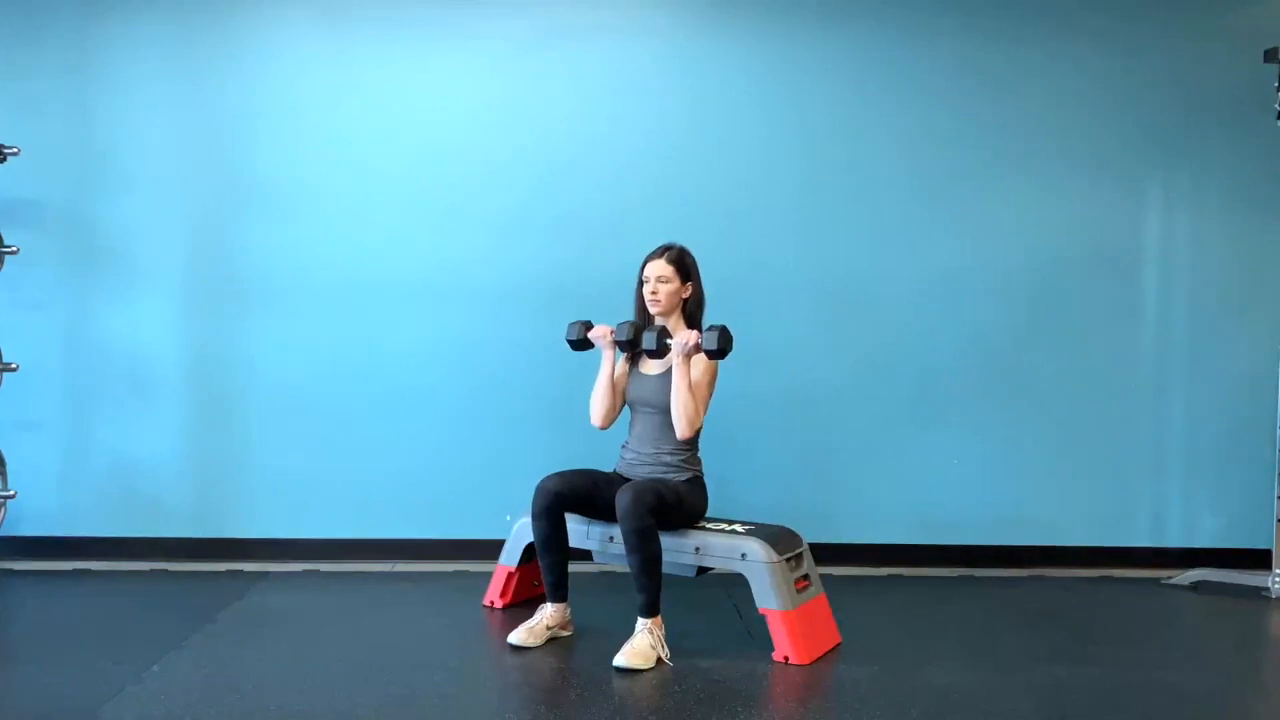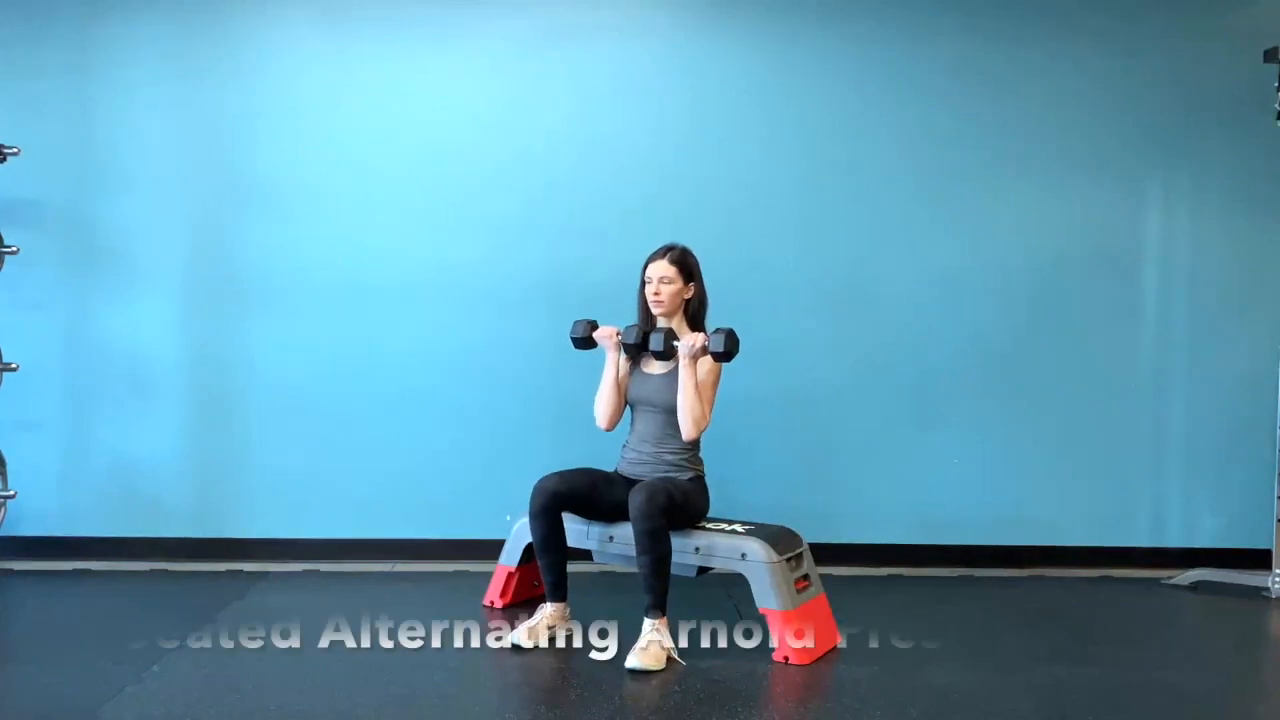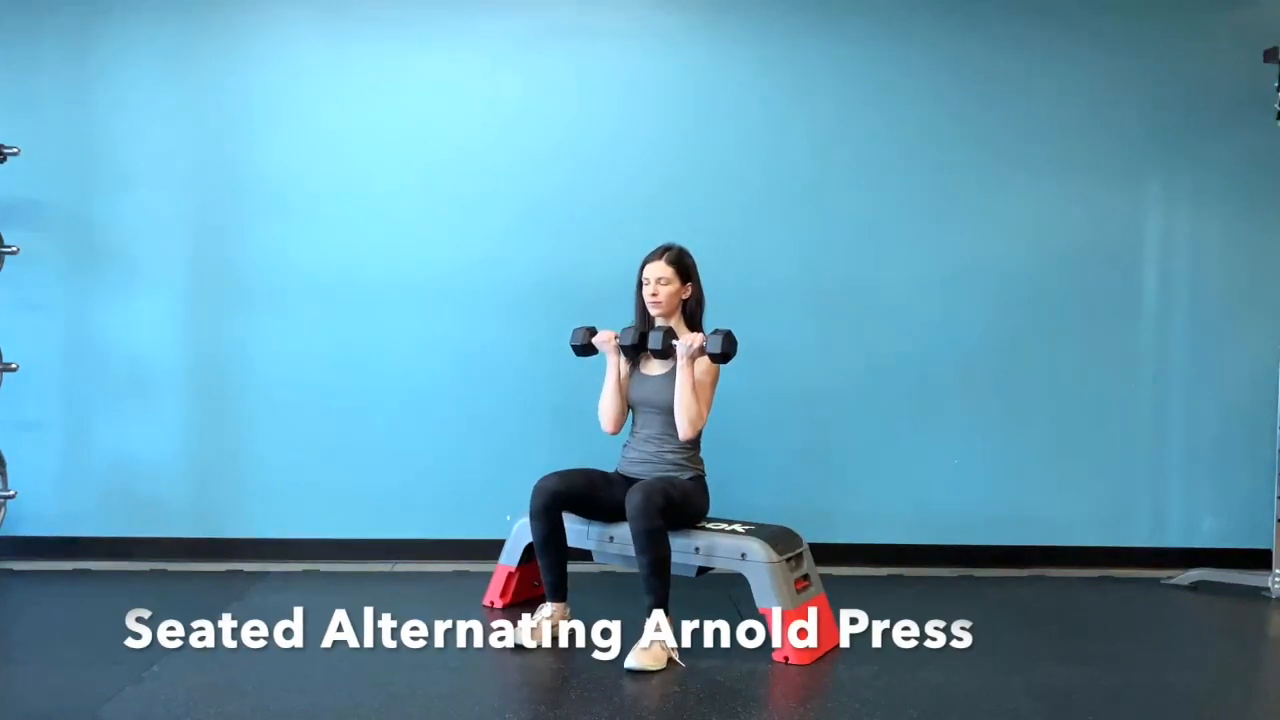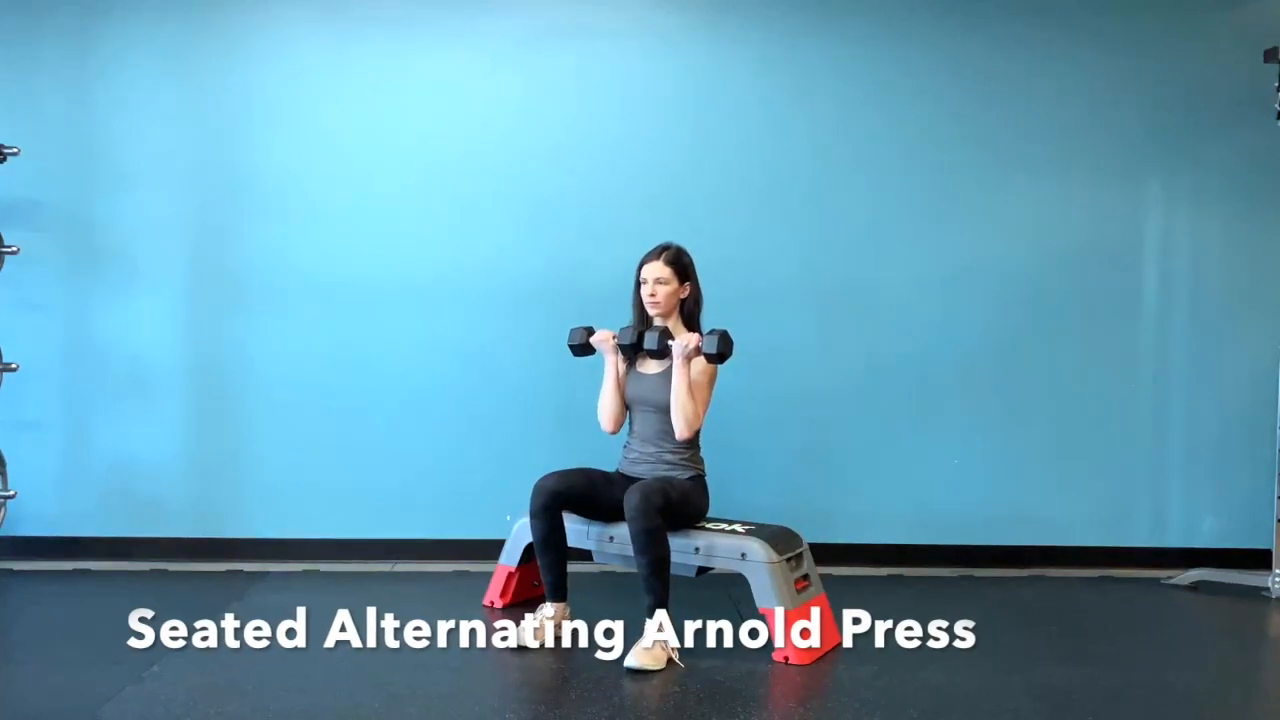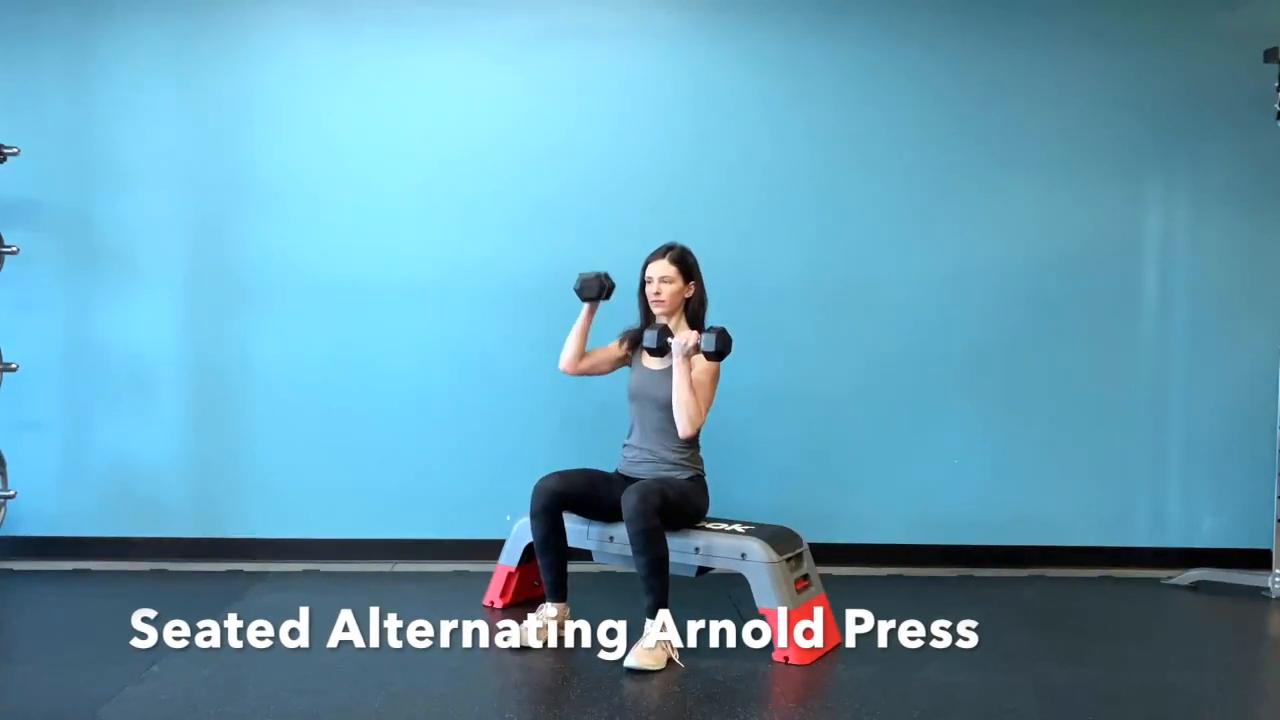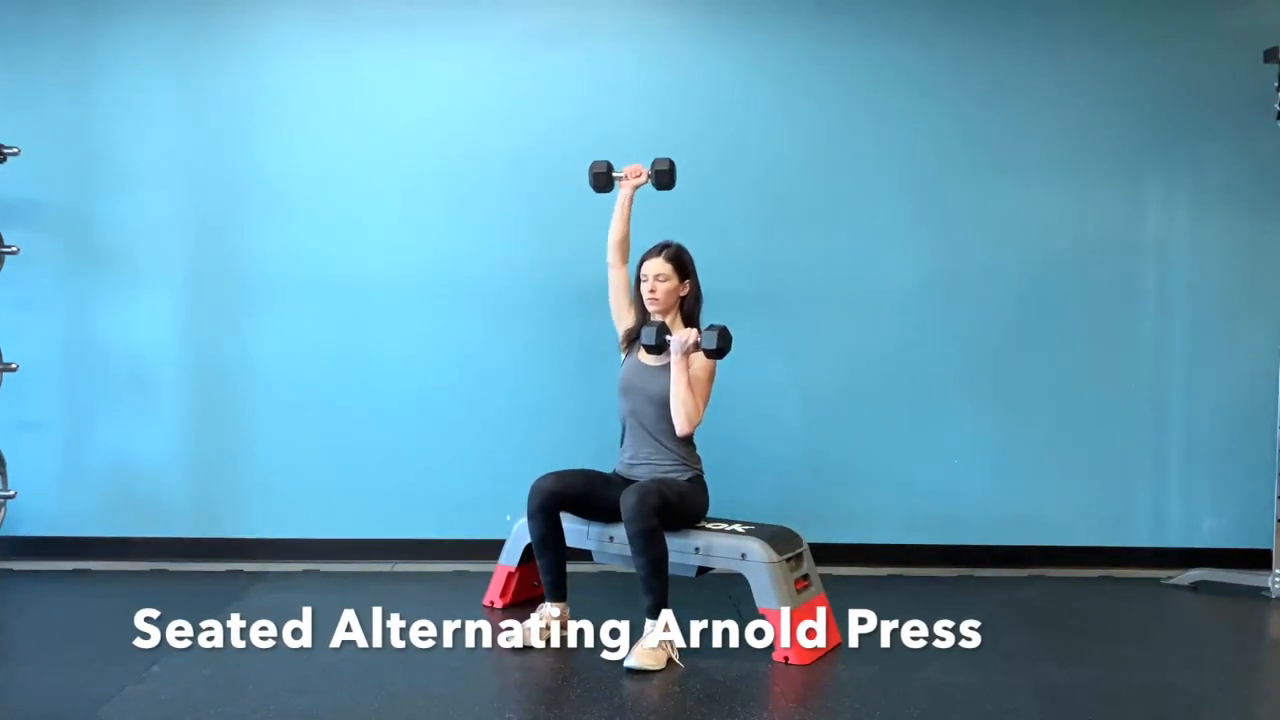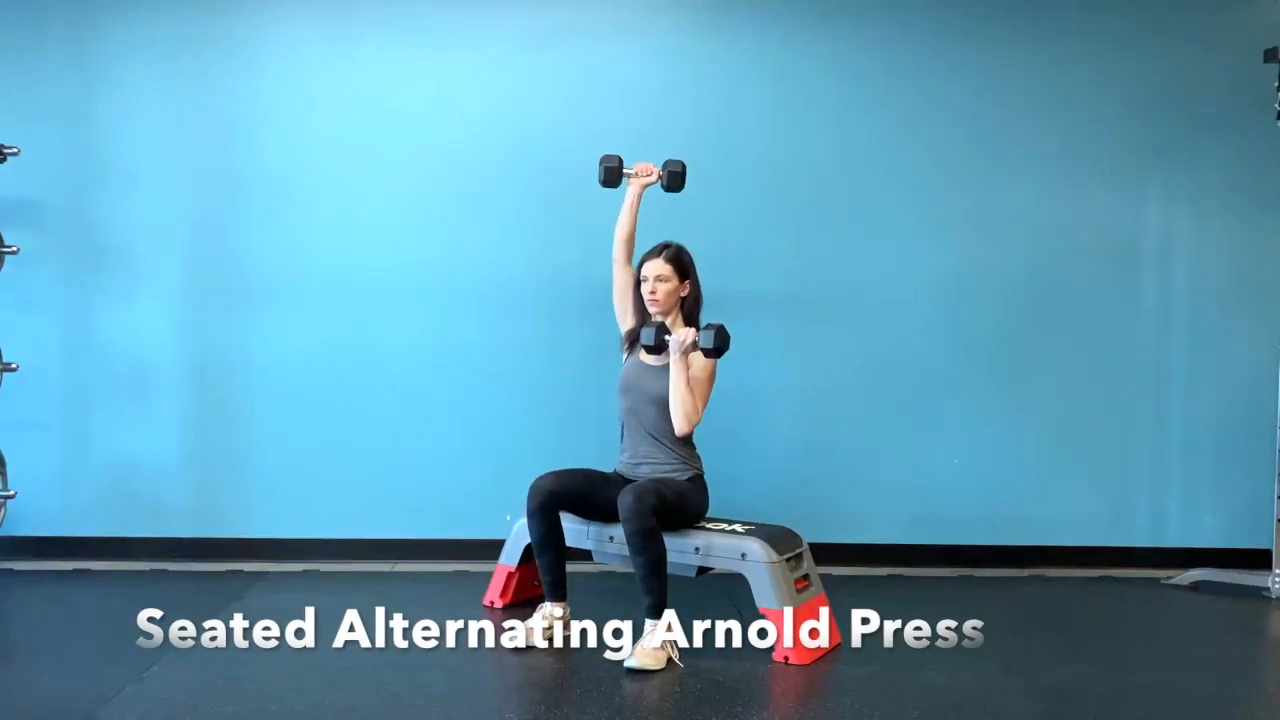
dt=0.5s
person 1, frame 1
left shoulder: (699, 353)
right shoulder: (634, 348)
left elbow: (685, 428)
right elbow: (600, 418)
left wrist: (680, 361)
right wrist: (608, 355)
left hip: (679, 486)
right hip: (626, 478)
left knee: (633, 499)
right knee: (550, 489)
left ankle: (650, 626)
right ankle: (556, 610)
person 1, frame 2
left shoulder: (701, 352)
left elbow: (691, 429)
right elbow: (605, 420)
left wrist: (686, 362)
right wrist: (612, 355)
left hip: (680, 485)
right hip: (626, 477)
left knee: (645, 499)
right knee: (547, 490)
left ankle: (656, 627)
right ankle: (555, 609)
person 1, frame 3
left shoulder: (700, 352)
left elbow: (688, 429)
right elbow: (610, 423)
left wrist: (685, 362)
right wrist: (612, 359)
left hip: (681, 485)
right hip: (626, 478)
left knee: (642, 500)
right knee: (547, 490)
right ankle: (555, 608)
person 1, frame 4
left shoulder: (698, 351)
left elbow: (685, 429)
right elbow: (610, 423)
left wrist: (681, 362)
right wrist: (610, 358)
left hip: (682, 484)
right hip: (628, 477)
left knee: (642, 500)
right knee: (548, 489)
left ankle: (657, 630)
right ankle: (555, 607)
person 1, frame 5
left shoulder: (701, 353)
right shoulder: (634, 343)
left elbow: (687, 427)
right elbow: (570, 365)
left wrist: (682, 359)
right wrist: (588, 309)
left hip: (681, 485)
right hip: (627, 476)
left knee: (639, 500)
right knee: (547, 489)
left ankle: (658, 630)
right ankle: (555, 606)
person 1, frame 6
left shoulder: (698, 351)
right shoulder: (633, 335)
left elbow: (684, 424)
right elbow: (615, 257)
left wrist: (678, 358)
right wrist: (626, 193)
left hip: (680, 487)
right hip: (625, 480)
left knee: (639, 502)
right knee: (545, 490)
left ankle: (657, 629)
right ankle: (554, 608)
person 1, frame 7
left shoulder: (698, 353)
right shoulder: (634, 336)
left elbow: (683, 425)
right elbow: (618, 258)
left wrist: (676, 357)
right wrist: (635, 191)
left hip: (679, 487)
right hip: (625, 478)
left knee: (636, 502)
right knee: (544, 490)
left ankle: (657, 628)
right ankle: (555, 609)
